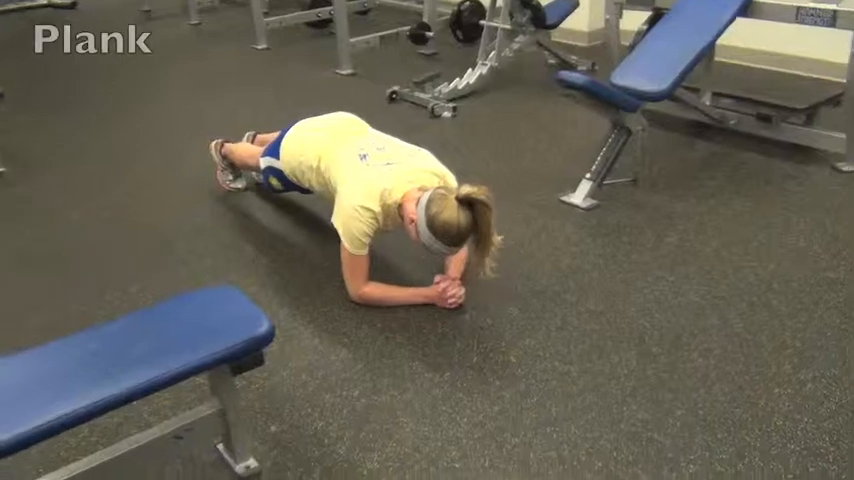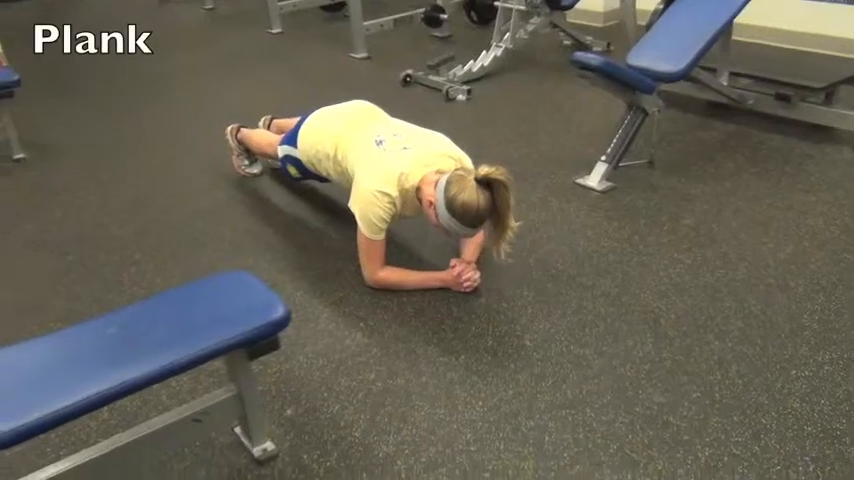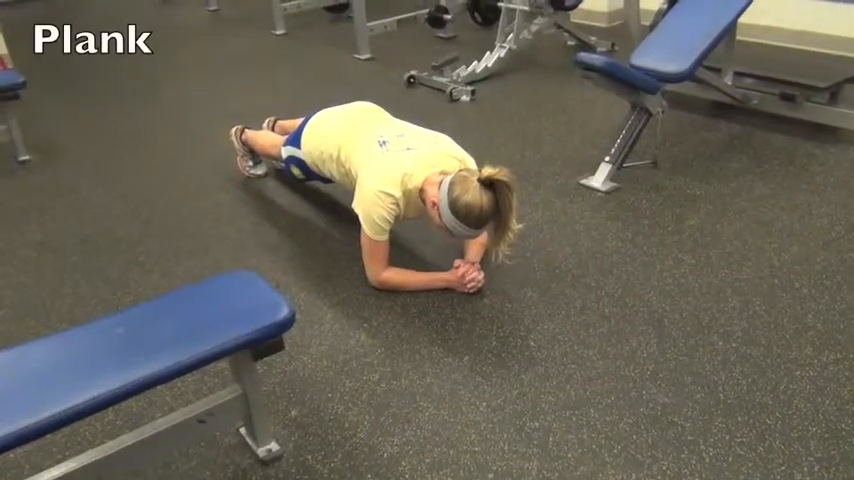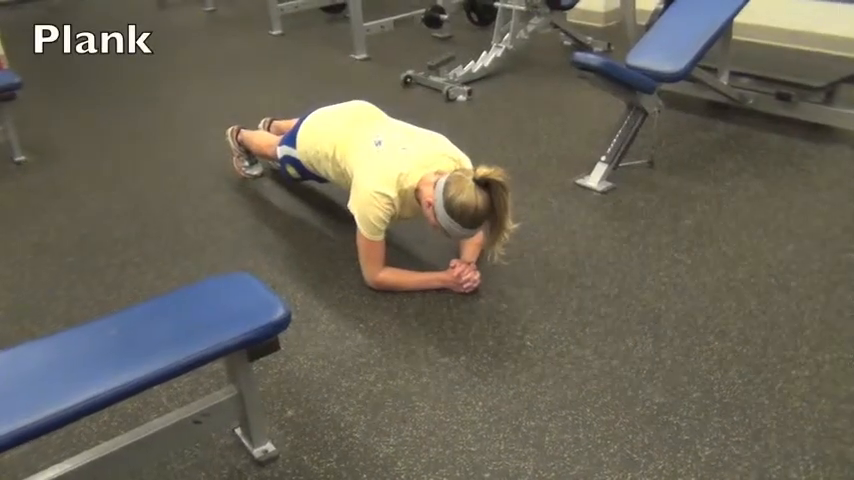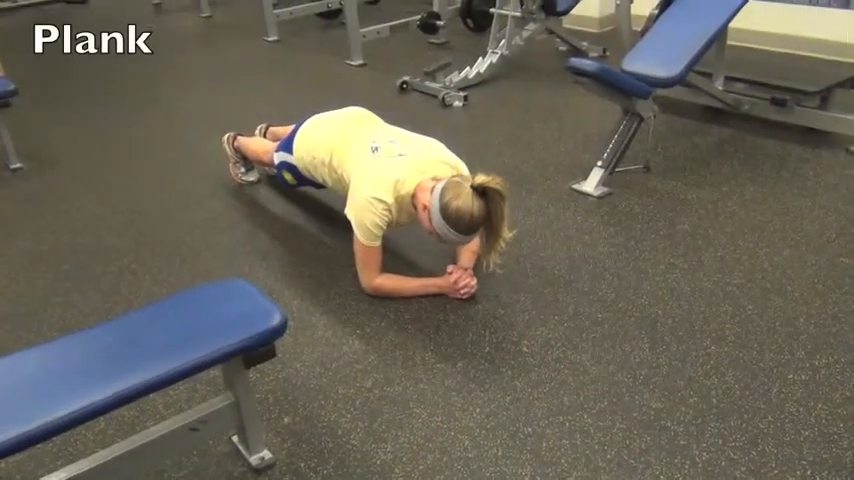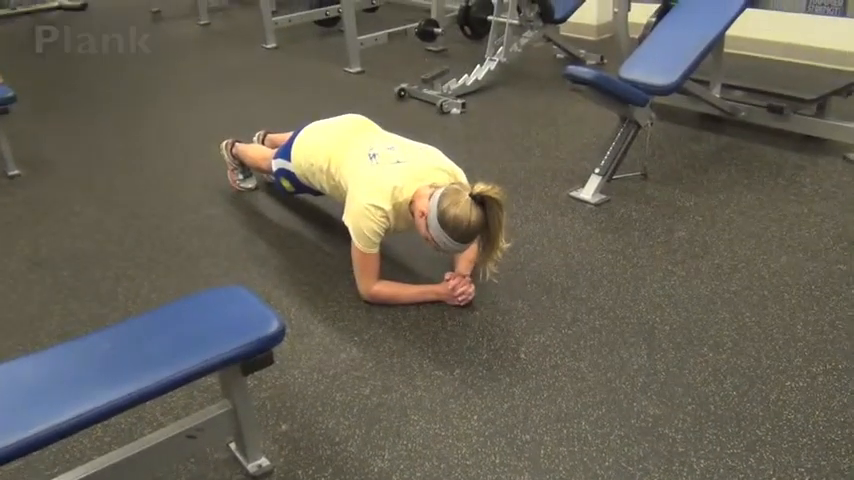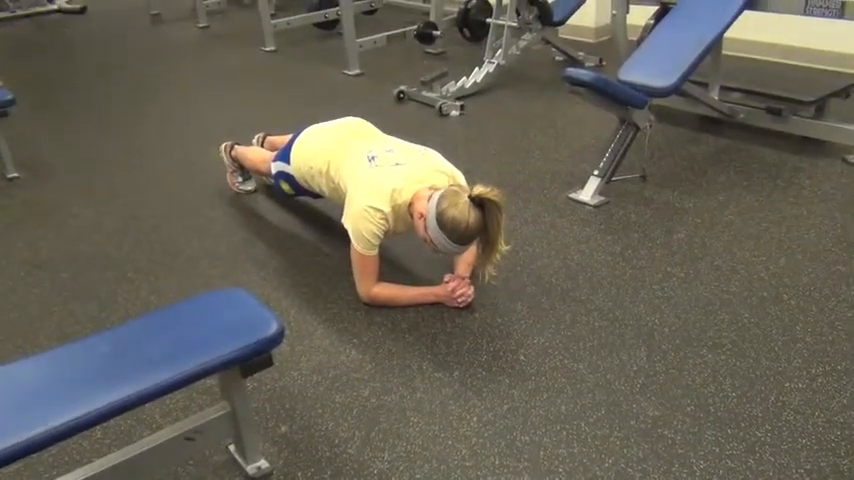
dt=0.5s
person 1, frame 1
left shoulder: (441, 181)
right shoulder: (362, 206)
left elbow: (458, 243)
right elbow: (358, 290)
left wrist: (453, 279)
right wrist: (430, 295)
left hip: (343, 127)
right hip: (297, 148)
right knee: (261, 163)
left ankle: (256, 139)
right ankle: (224, 151)
person 1, frame 2
left shoulder: (459, 166)
right shoulder: (379, 191)
left elbow: (475, 227)
right elbow: (373, 275)
left wrist: (468, 262)
right wrist: (445, 279)
left hip: (359, 116)
right hip: (315, 138)
right knee: (278, 149)
left ankle: (272, 124)
right ankle: (240, 136)
person 1, frame 3
left shoulder: (462, 166)
right shoulder: (382, 193)
left elbow: (478, 229)
right elbow: (377, 276)
left wrist: (472, 263)
right wrist: (449, 280)
left hip: (363, 117)
right hip: (319, 139)
right knee: (283, 151)
left ankle: (276, 125)
right ankle: (244, 137)
person 1, frame 4
left shoulder: (459, 167)
right shoulder: (379, 193)
left elbow: (474, 229)
right elbow: (374, 276)
left wrist: (468, 263)
right wrist: (446, 280)
left hip: (358, 117)
right hip: (316, 137)
right knee: (278, 152)
left ankle: (272, 126)
right ankle: (241, 138)
person 1, frame 5
left shoulder: (455, 173)
right shoulder: (376, 199)
left elbow: (471, 231)
right elbow: (371, 282)
left wrist: (464, 269)
right wrist: (442, 285)
left hip: (355, 122)
right hip: (312, 143)
right knee: (274, 157)
left ankle: (268, 131)
right ankle: (237, 144)
person 1, frame 6
left shoulder: (453, 180)
right shoulder: (373, 205)
left elbow: (468, 239)
right elbow: (368, 289)
left wrist: (462, 275)
right wrist: (440, 292)
left hip: (353, 130)
right hip: (310, 150)
right knee: (273, 165)
left ankle: (266, 138)
right ankle: (235, 151)
person 1, frame 7
left shoulder: (452, 181)
right shoulder: (372, 208)
left elbow: (469, 239)
right elbow: (368, 291)
left wrist: (462, 277)
right wrist: (440, 294)
left hip: (353, 132)
right hip: (309, 153)
right knee: (273, 167)
left ankle: (266, 141)
right ankle: (234, 152)
